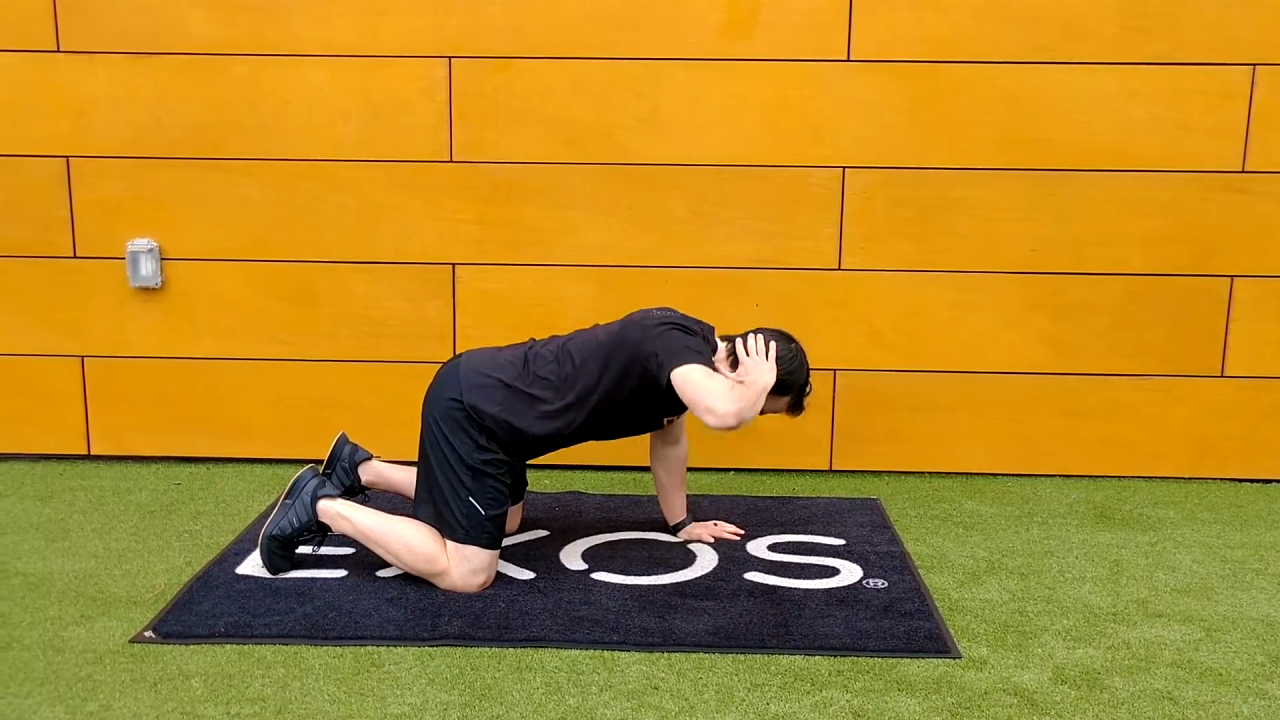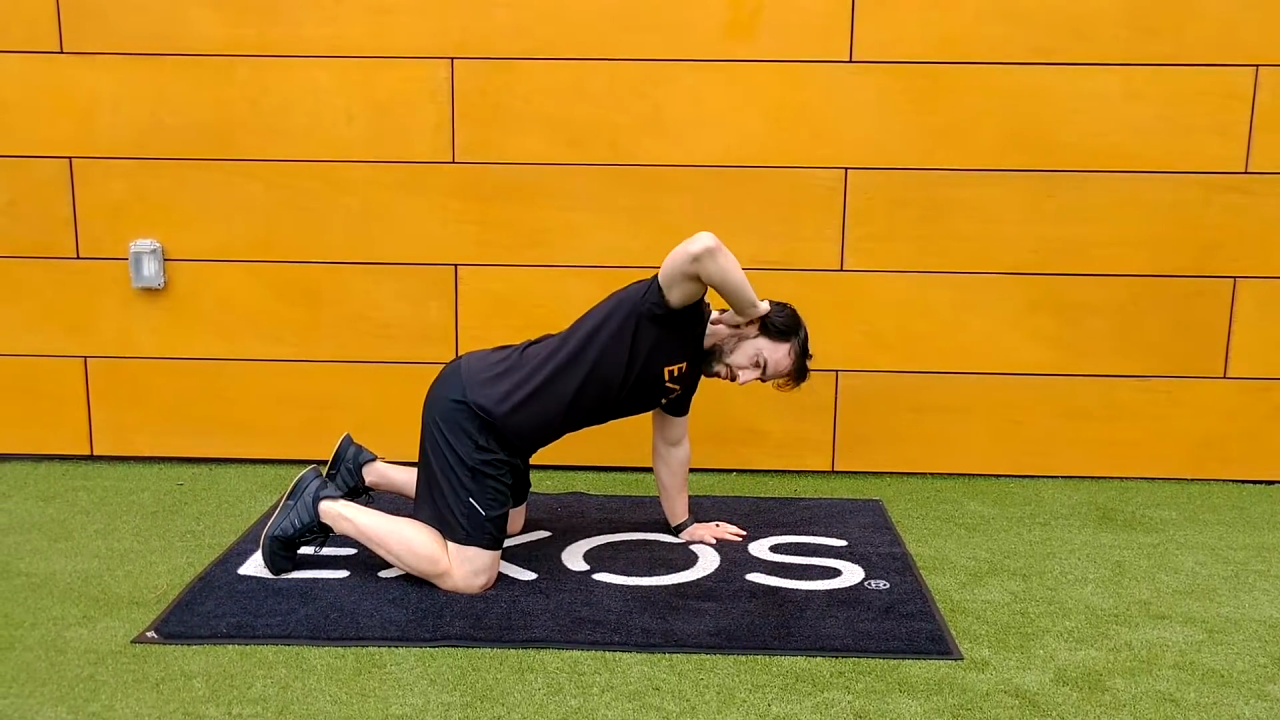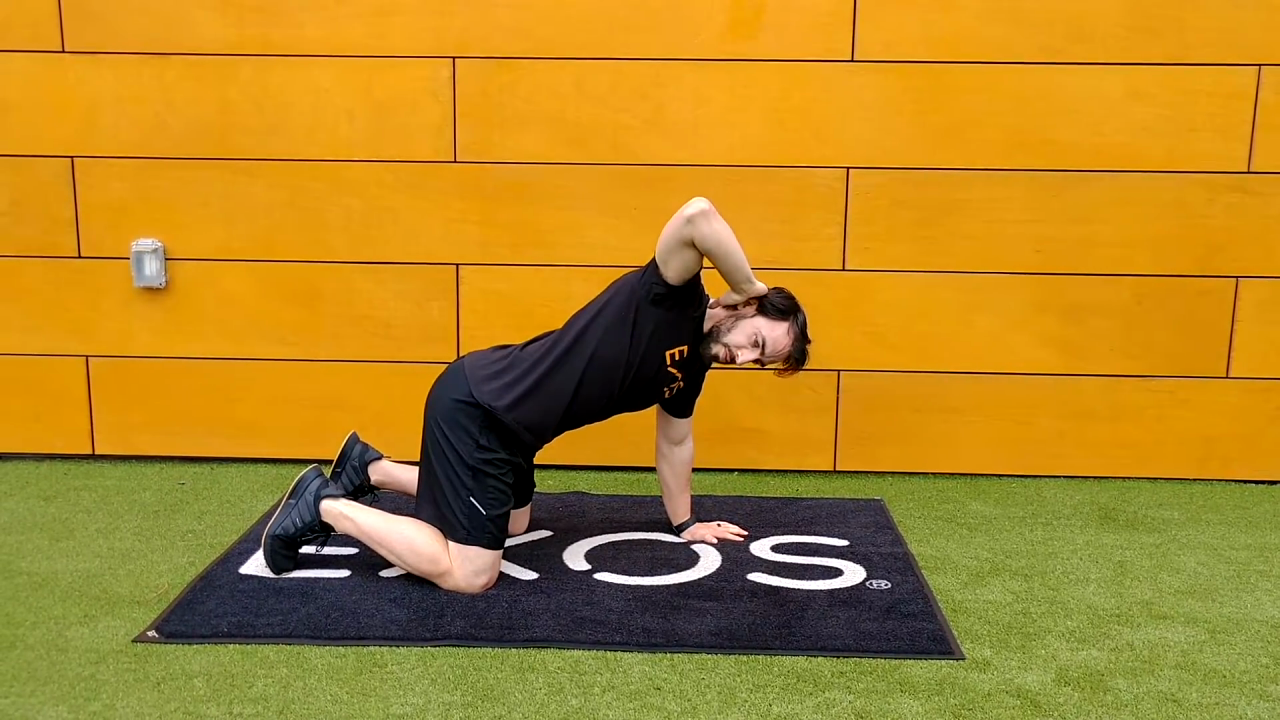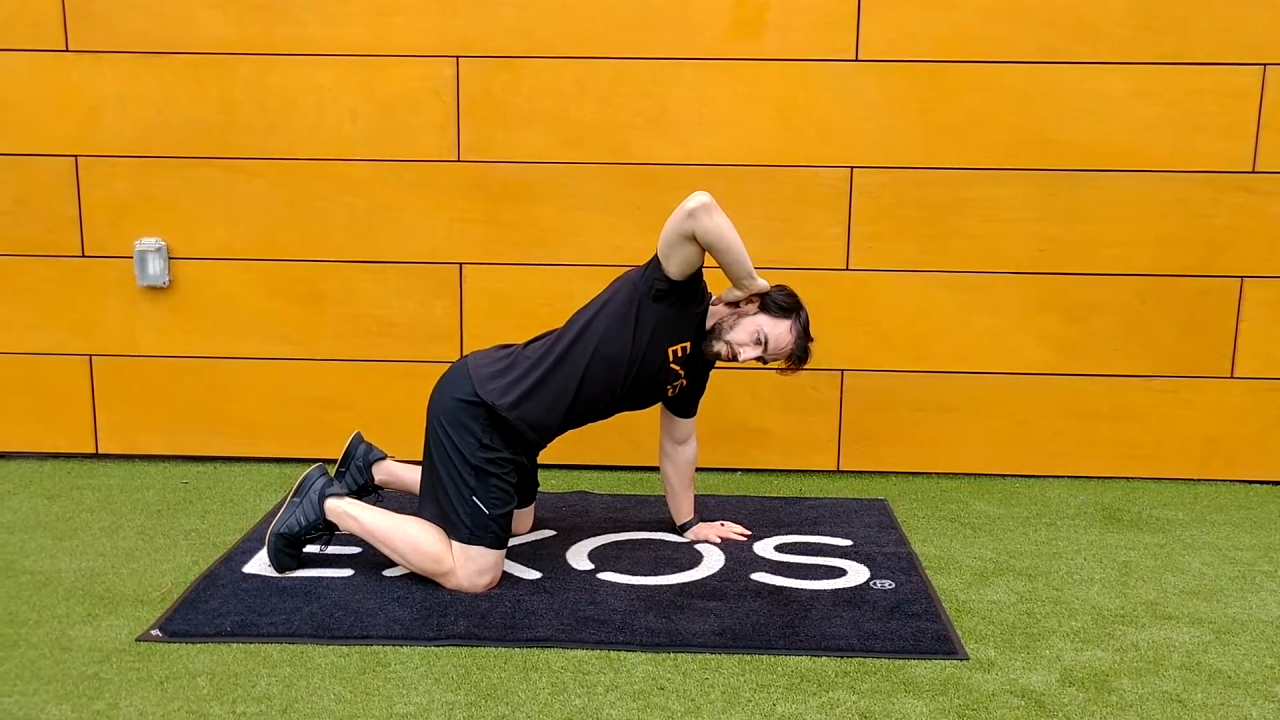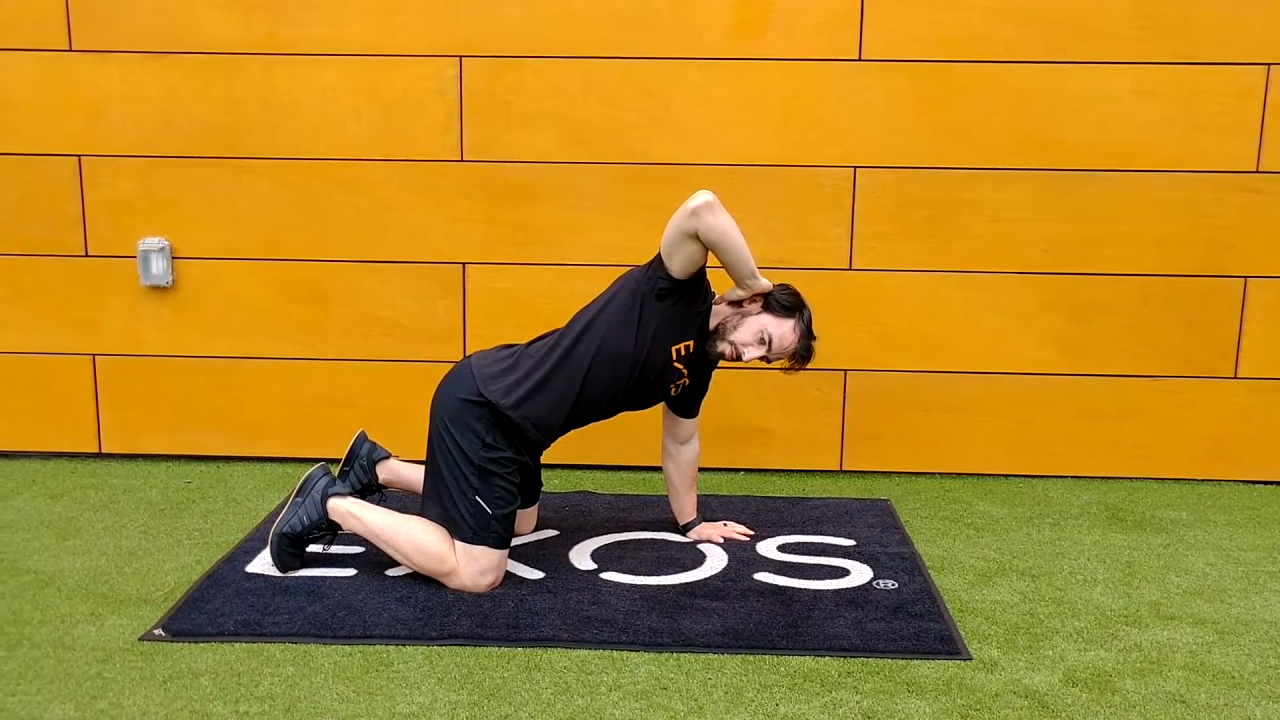
dt=0.5s
person 1, frame 1
left shoulder: (685, 354)
right shoulder: (681, 337)
left elbow: (669, 436)
right elbow: (722, 414)
left wrist: (680, 522)
right wrist: (759, 380)
left hip: (485, 397)
right hip: (470, 408)
left knee: (504, 521)
right knee: (467, 573)
left ankle: (358, 468)
right ankle: (321, 507)
person 1, frame 2
left shoulder: (688, 359)
right shoulder: (674, 314)
left elbow: (671, 441)
right elbow: (702, 249)
left wrist: (682, 523)
right wrist: (753, 310)
left hip: (490, 409)
right hip: (471, 410)
left knee: (508, 523)
right knee: (469, 575)
left ankle: (363, 469)
right ankle: (325, 506)
person 1, frame 3
left shoulder: (692, 364)
right shoulder: (673, 300)
left elbow: (674, 441)
right elbow: (696, 217)
left wrist: (684, 522)
right wrist: (750, 287)
left hip: (500, 417)
right hip: (475, 406)
left knee: (513, 522)
right knee: (470, 574)
left ankle: (368, 467)
right ankle: (325, 504)
person 1, frame 4
left shoulder: (696, 363)
right shoulder: (675, 297)
left elbow: (678, 441)
right elbow: (698, 209)
left wrist: (688, 522)
right wrist: (751, 283)
left hip: (504, 416)
right hip: (477, 405)
left knee: (516, 523)
right knee: (474, 574)
left ankle: (373, 467)
right ankle: (329, 504)
person 1, frame 5
left shoulder: (699, 363)
right shoulder: (678, 295)
left elbow: (680, 440)
right elbow: (701, 208)
left wrist: (690, 522)
right wrist: (753, 284)
left hip: (509, 418)
right hip: (481, 406)
left knee: (519, 523)
right knee: (476, 574)
left ankle: (377, 467)
right ankle: (330, 503)
